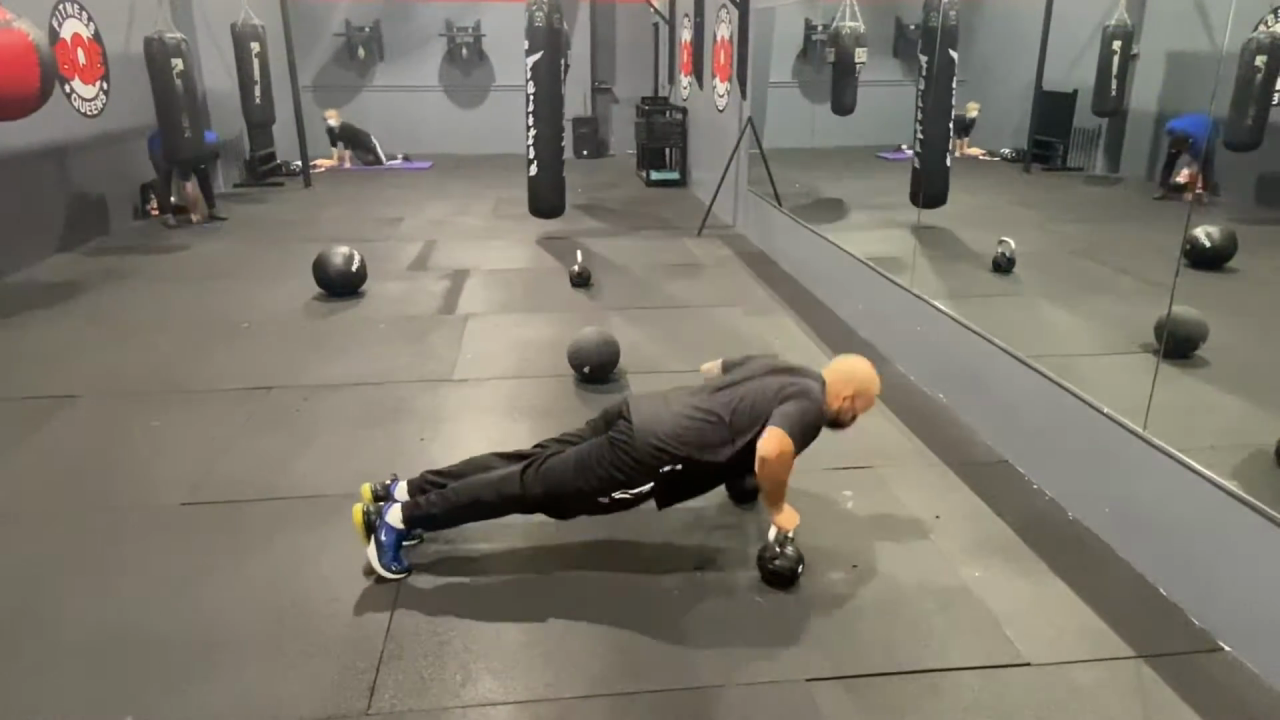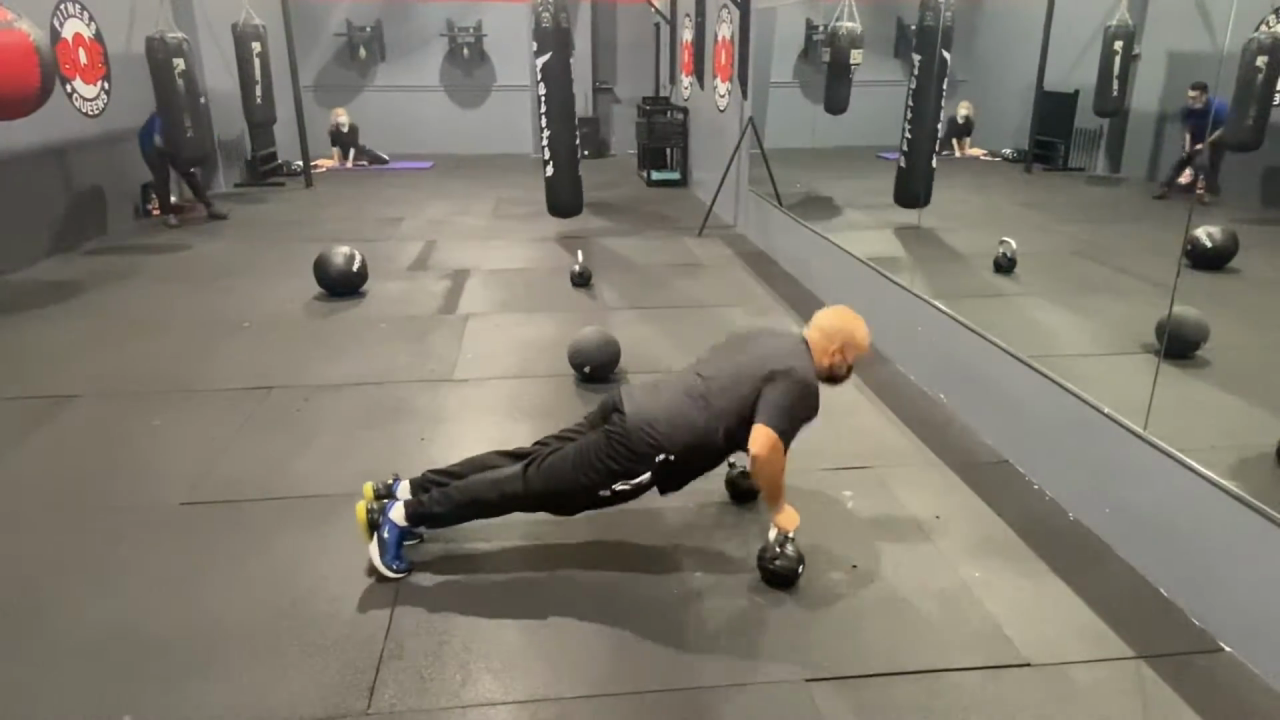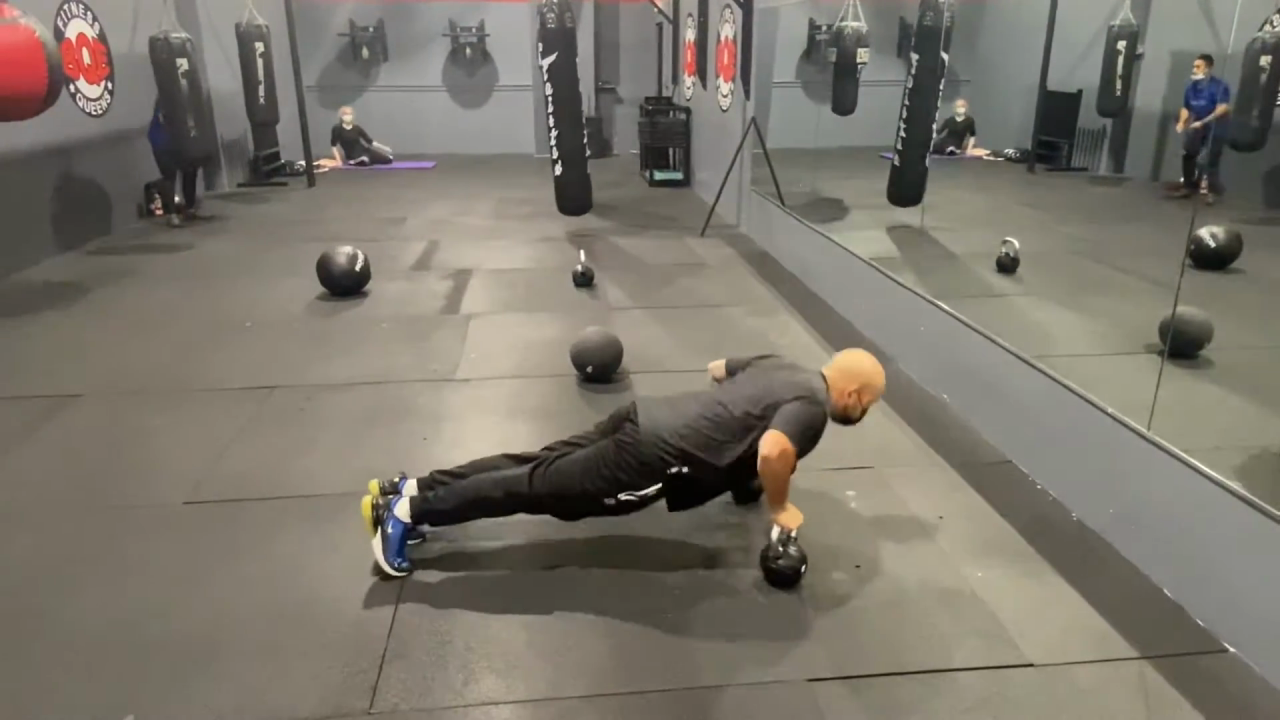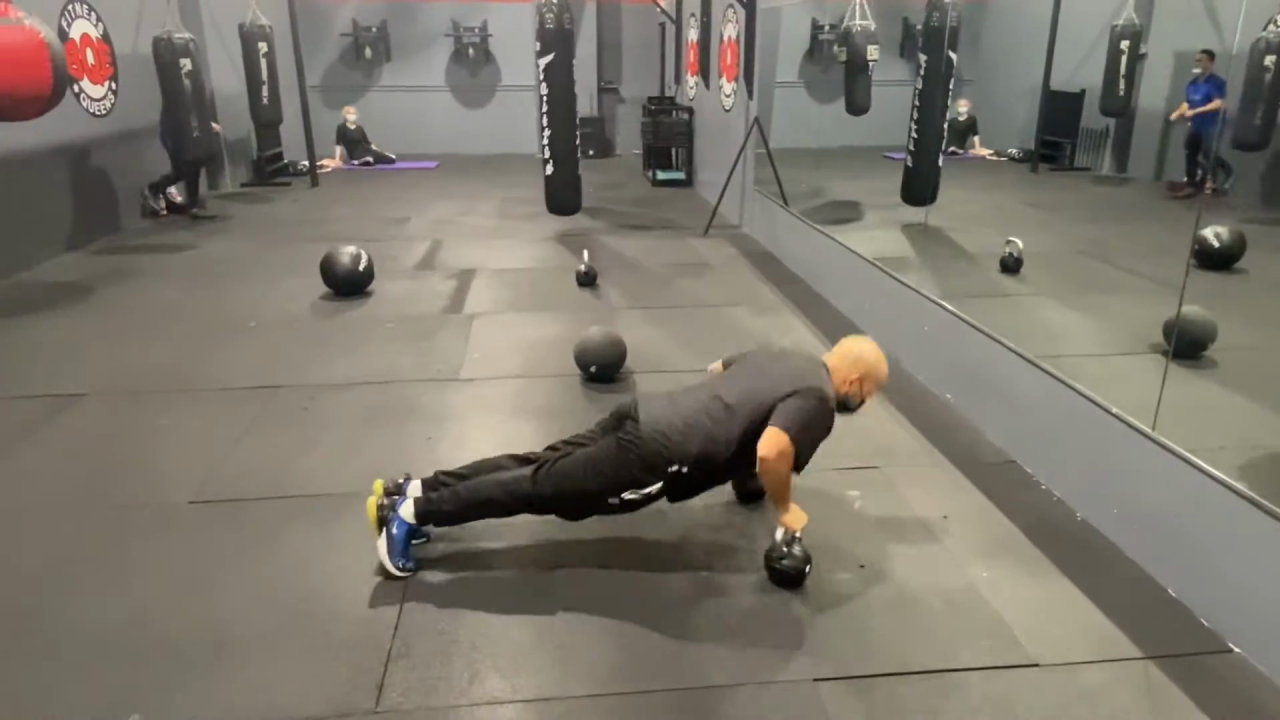
dt=0.5s
person 1, frame 1
left shoulder: (787, 374)
right shoulder: (808, 406)
left elbow: (711, 369)
right elbow: (772, 454)
right wrist: (778, 509)
left hip: (636, 418)
right hip: (645, 457)
left knee: (526, 467)
right knee: (531, 489)
left ankle: (401, 492)
right ankle: (401, 520)
person 1, frame 2
left shoulder: (773, 340)
right shoulder: (799, 381)
right elbow: (764, 448)
left wrist: (730, 437)
right wrist: (778, 509)
left hip: (632, 407)
right hip: (643, 448)
left knee: (527, 466)
right knee: (533, 487)
left ankle: (403, 491)
right ankle: (404, 514)
person 1, frame 3
left shoulder: (787, 370)
right shoulder: (811, 407)
left elbow: (718, 367)
right elbow: (773, 453)
right wrist: (780, 509)
left hip: (644, 422)
right hip: (651, 460)
left knee: (534, 469)
right knee: (538, 489)
left ankle: (408, 490)
right ankle: (408, 512)
person 1, frame 4
left shoulder: (789, 360)
right shoulder: (816, 400)
right elbow: (772, 452)
right wrist: (785, 509)
left hip: (646, 416)
right hip: (655, 457)
left knee: (535, 469)
right knee: (541, 489)
left ankle: (414, 491)
right ankle: (413, 512)
